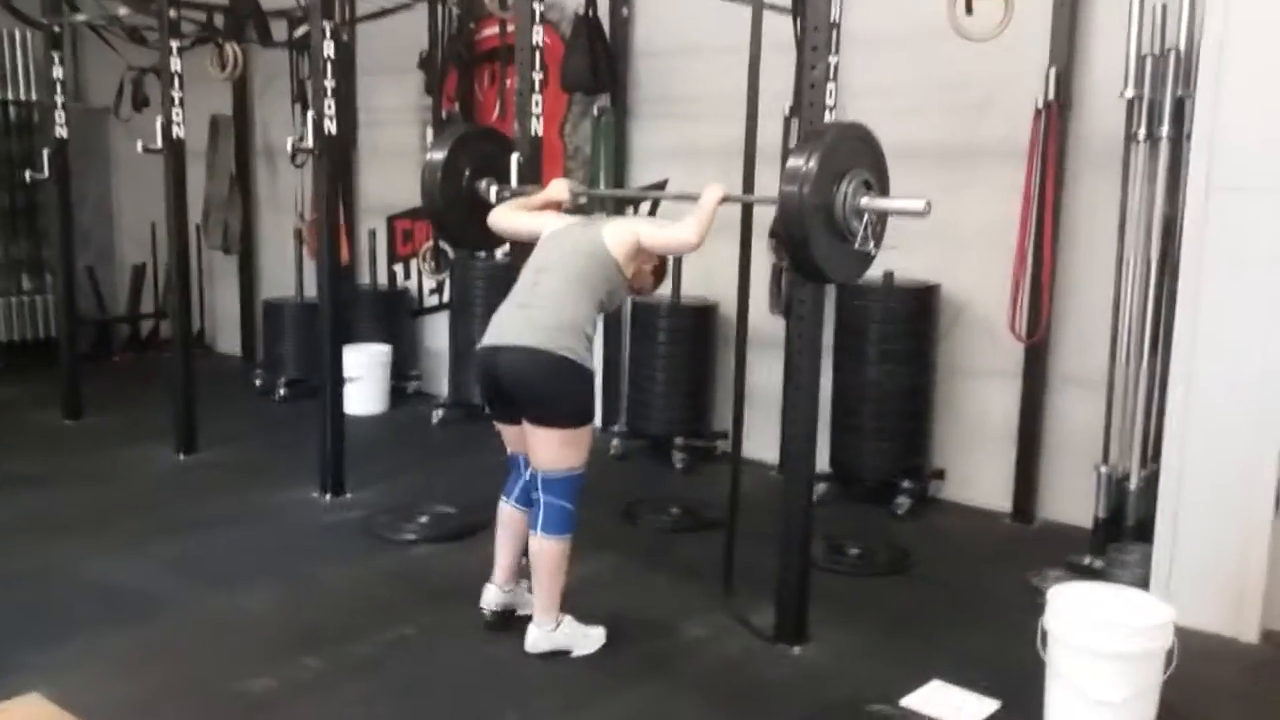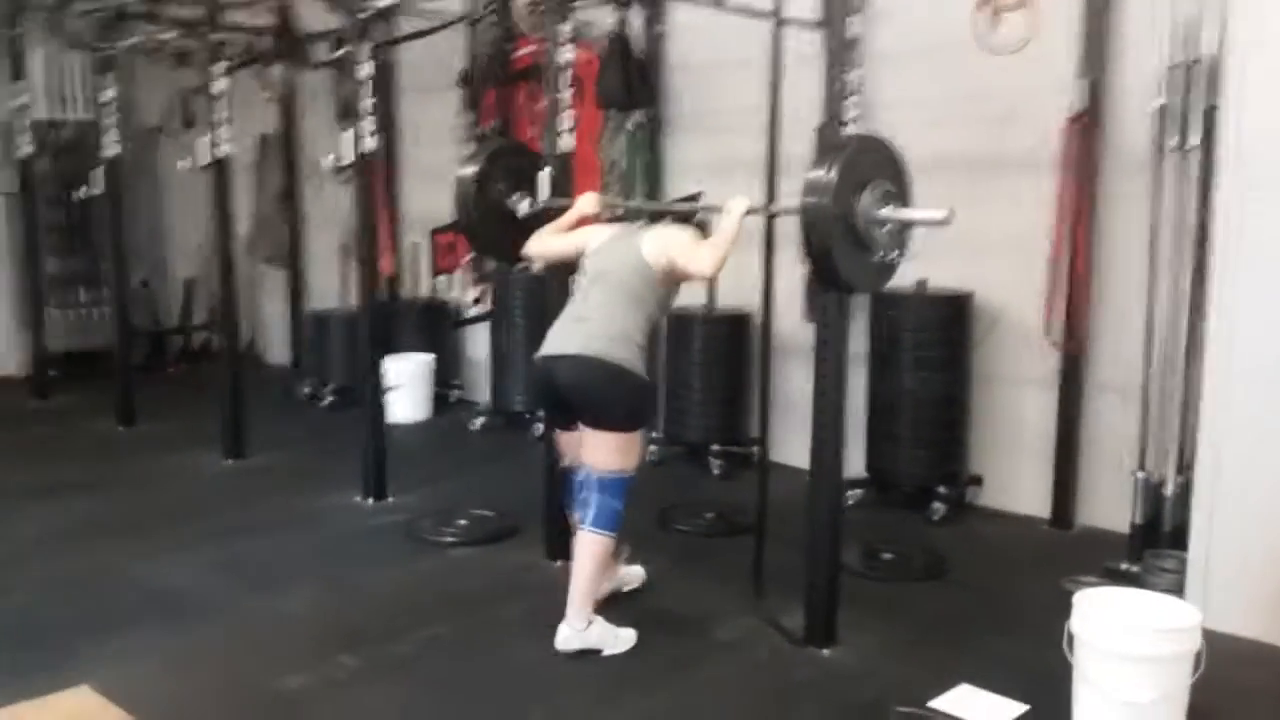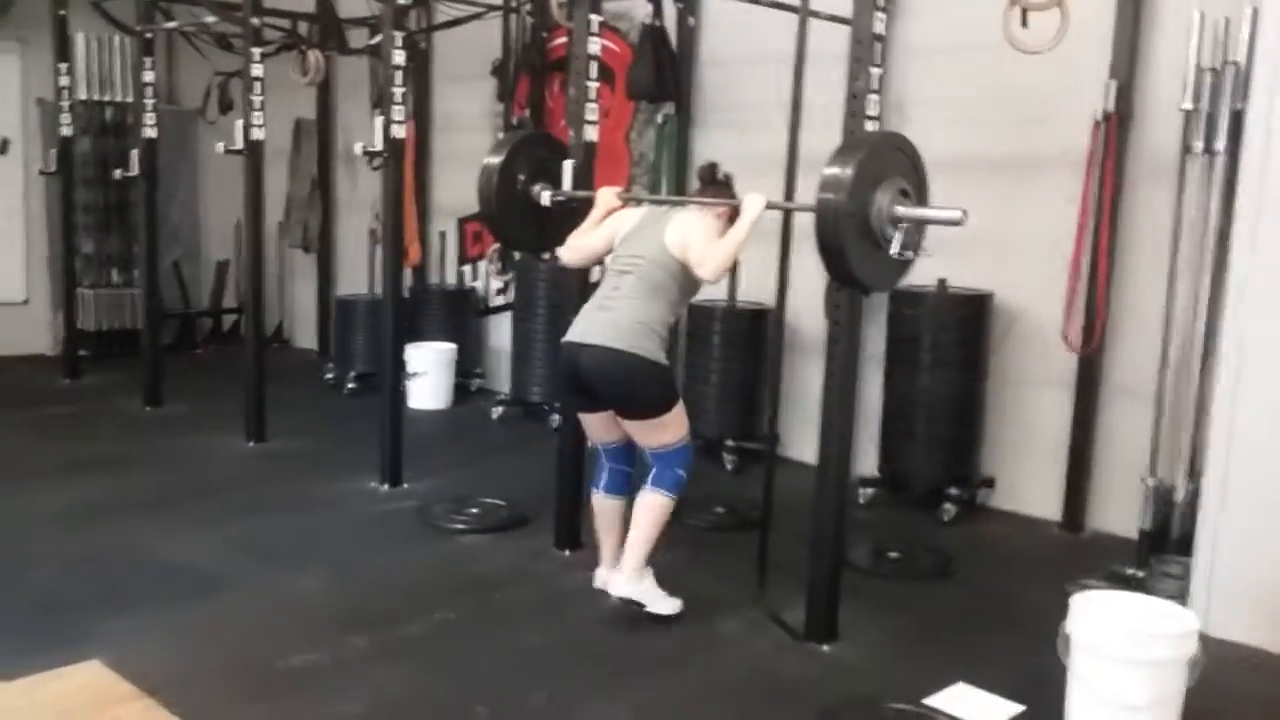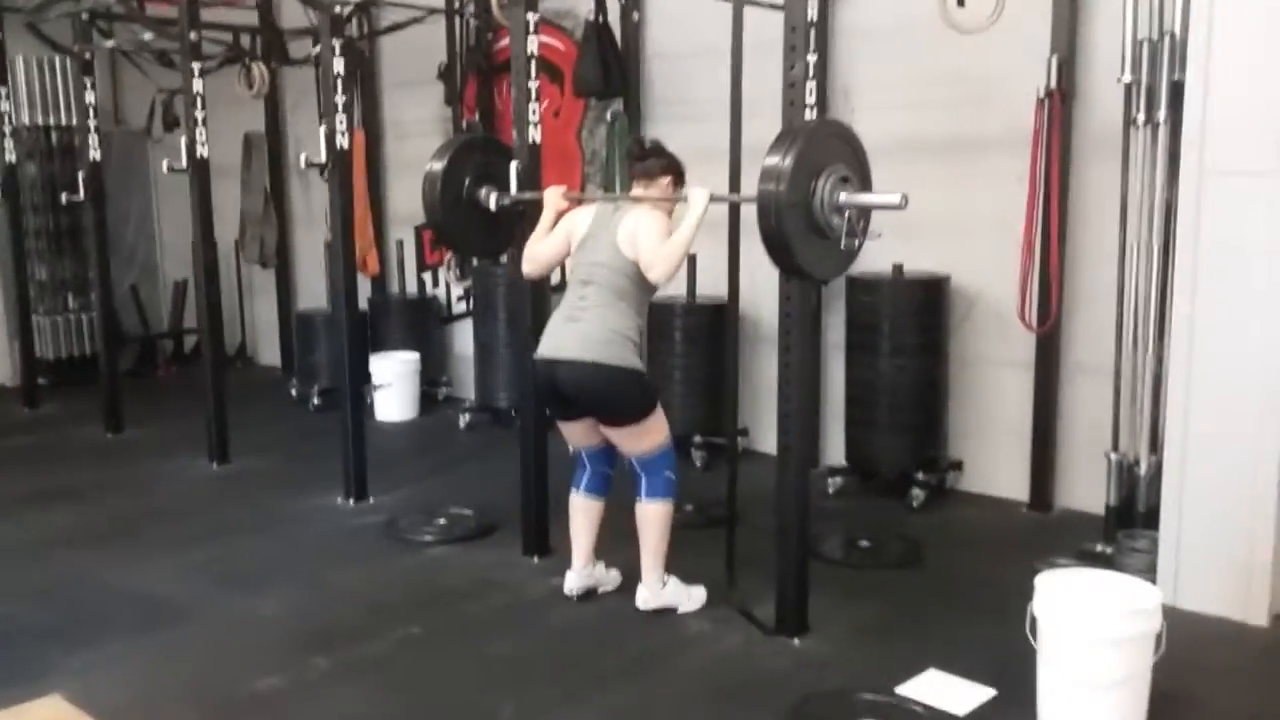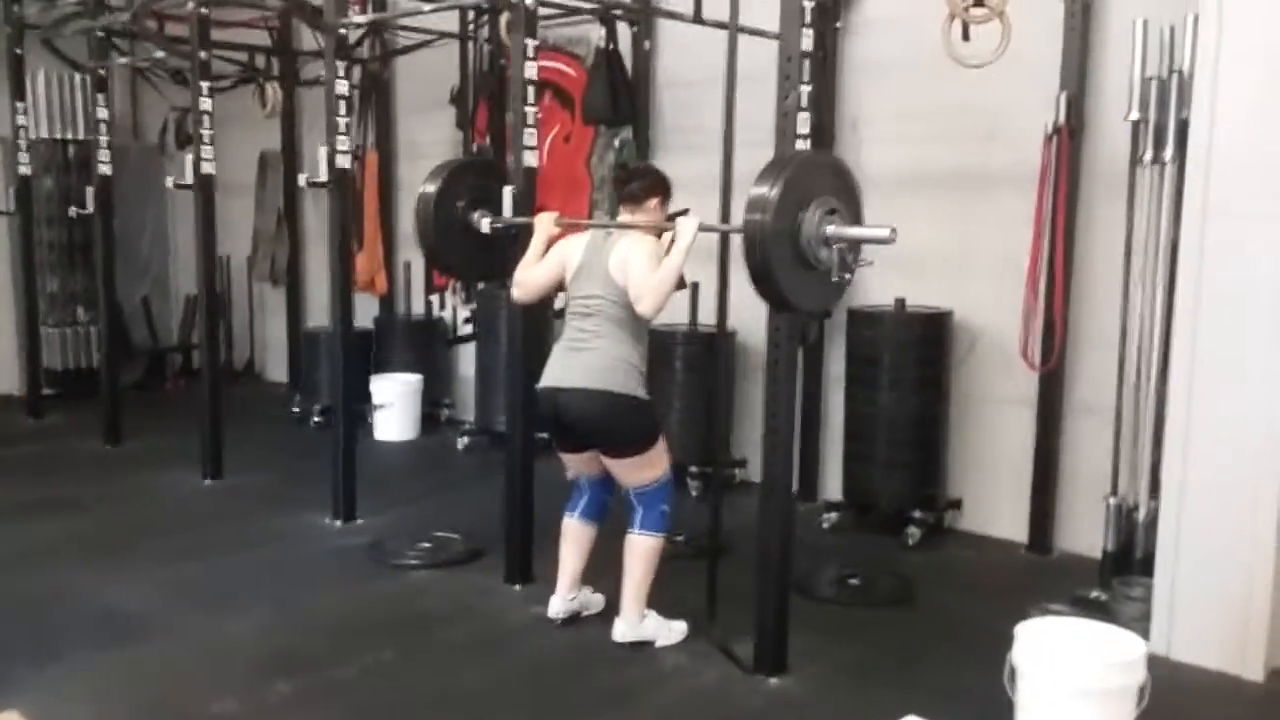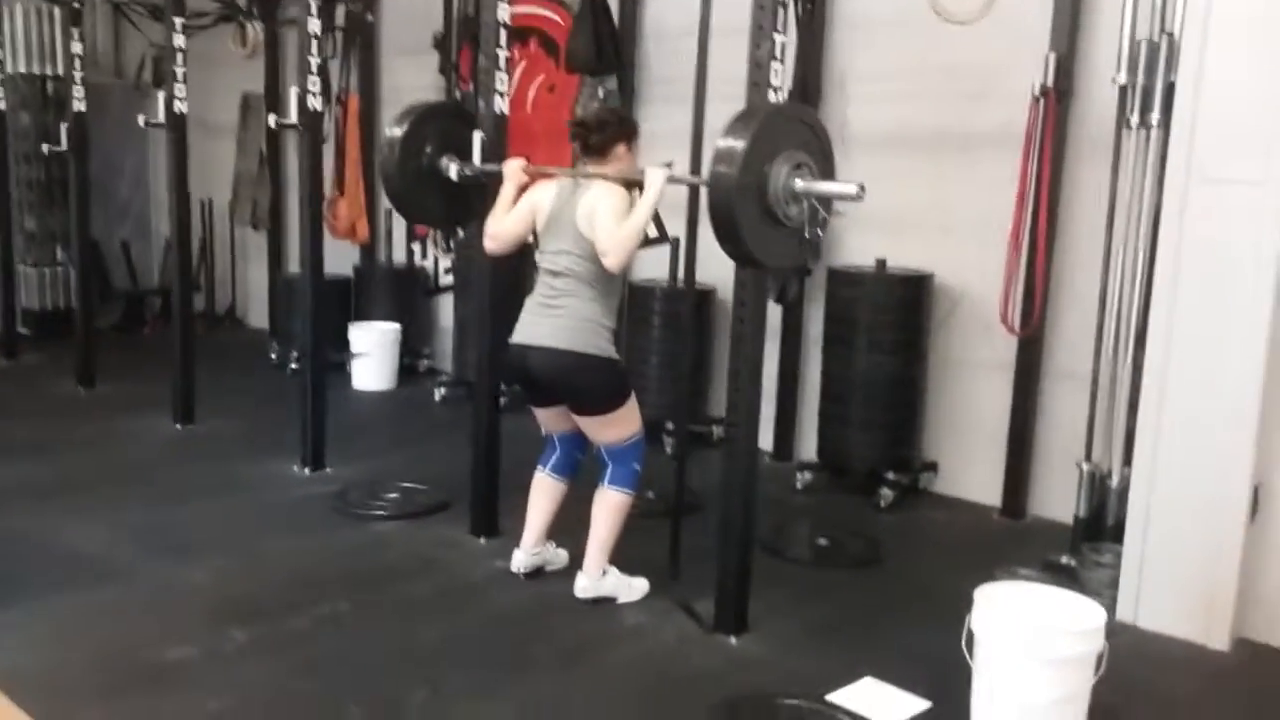
dt=0.3s
person 1, frame 1
left shoulder: (563, 223)
right shoulder: (635, 233)
left elbow: (497, 218)
right elbow: (687, 238)
left wrist: (547, 196)
right wrist: (709, 201)
left hip: (494, 350)
right hip: (550, 360)
left knee: (525, 474)
right knee: (556, 493)
left ankle: (500, 588)
right ankle: (547, 625)
person 1, frame 2
left shoulder: (603, 232)
right shoulder: (675, 238)
left elbow: (534, 248)
right elbow: (706, 264)
left wrist: (577, 212)
right wrist: (732, 218)
left hip: (552, 361)
right hip: (606, 369)
left knee: (584, 479)
right knee: (606, 493)
left ankle: (603, 573)
right ankle: (578, 624)
person 1, frame 3
left shoulder: (632, 214)
right shoulder: (699, 224)
left elbow: (571, 255)
right elbow: (709, 268)
left wrist: (600, 209)
right wrist: (748, 219)
left hip: (577, 348)
right hip: (628, 357)
left knee: (613, 461)
right knee: (672, 464)
left ankle: (610, 567)
right ankle: (630, 573)
person 1, frame 4
left shoulder: (582, 214)
right shoulder: (650, 219)
left elbow: (531, 266)
right elbow: (658, 271)
left wrist: (549, 211)
right wrist: (694, 214)
left hip: (550, 360)
right hip: (603, 365)
left knee: (593, 463)
right knee: (656, 469)
left ankle: (581, 571)
right ankle: (654, 587)
person 1, frame 5
left shoulder: (574, 242)
right shoulder: (641, 245)
left elbow: (521, 290)
right elbow: (648, 303)
left wrist: (540, 236)
right wrist: (682, 244)
left hip: (555, 390)
right hip: (608, 395)
left knee: (590, 487)
right knee: (653, 499)
left ankle: (566, 595)
right ankle: (633, 619)
person 1, frame 6
left shoulder: (544, 191)
right shoulder: (610, 196)
left elbow: (494, 242)
right elbow: (614, 257)
left wrist: (510, 183)
right wrist: (650, 196)
left hip: (526, 347)
right hip: (578, 352)
left knee: (564, 445)
right knee: (624, 457)
left ankle: (529, 550)
right ankle: (595, 576)
